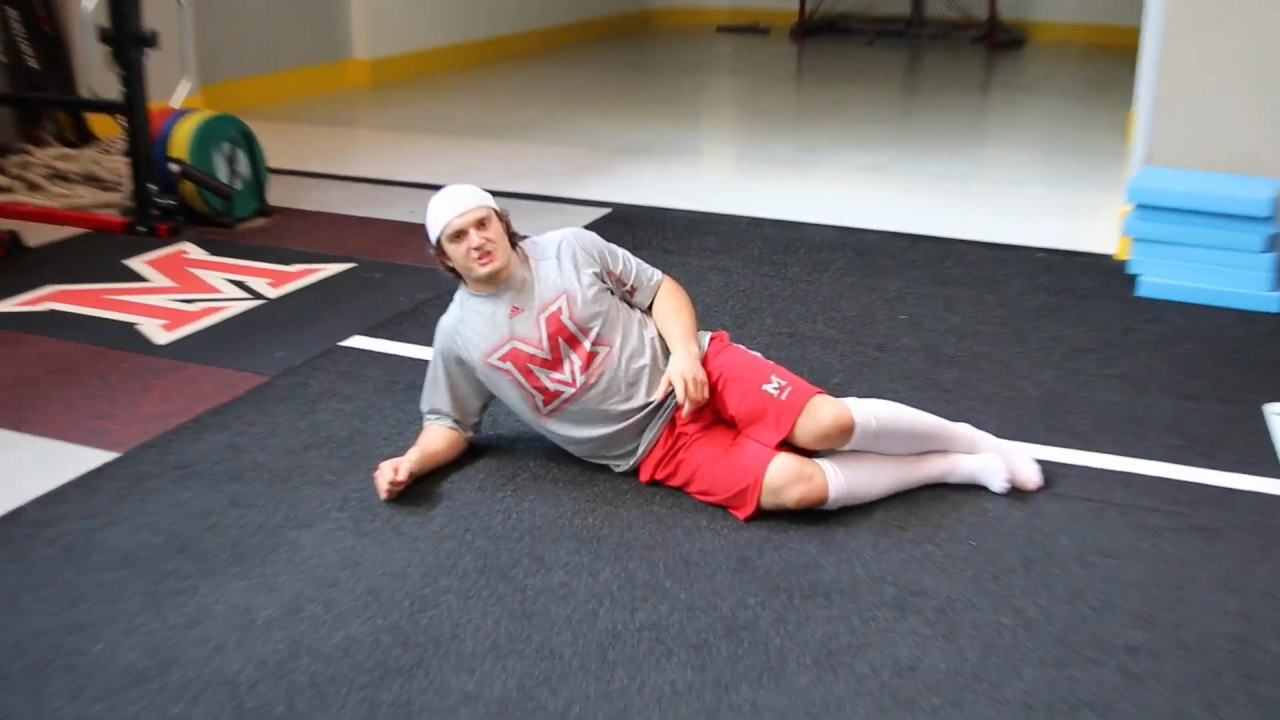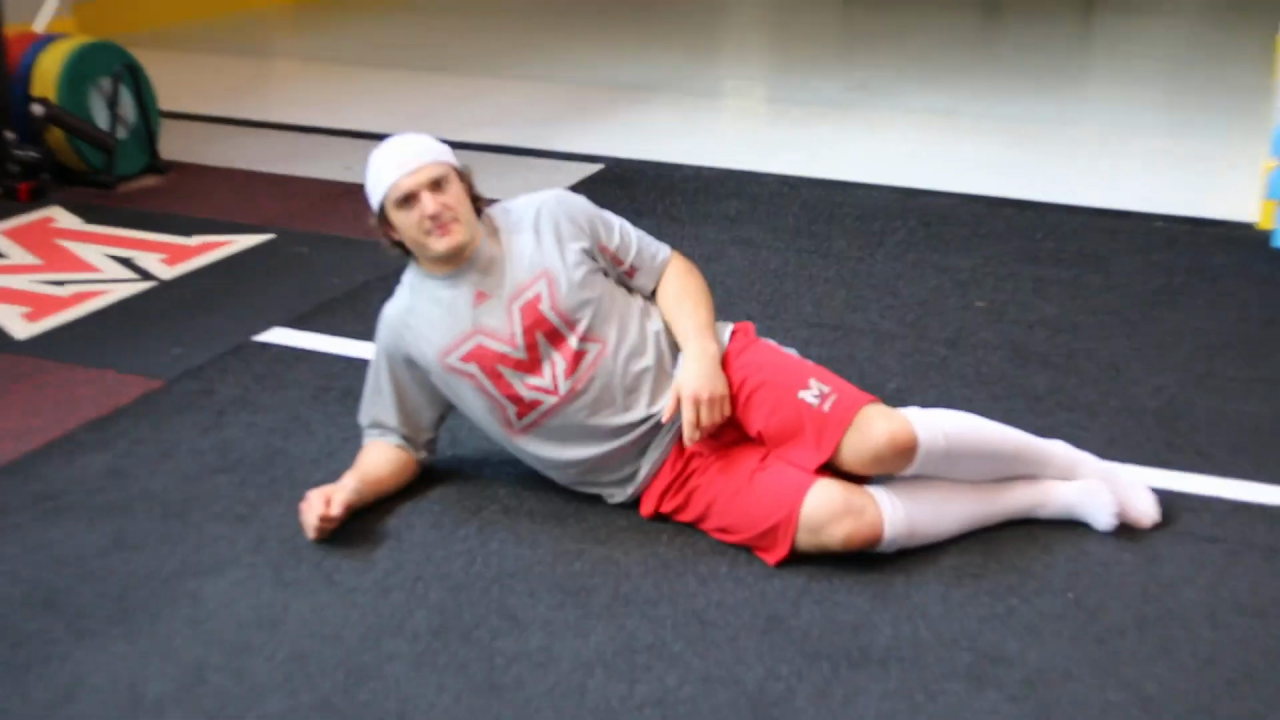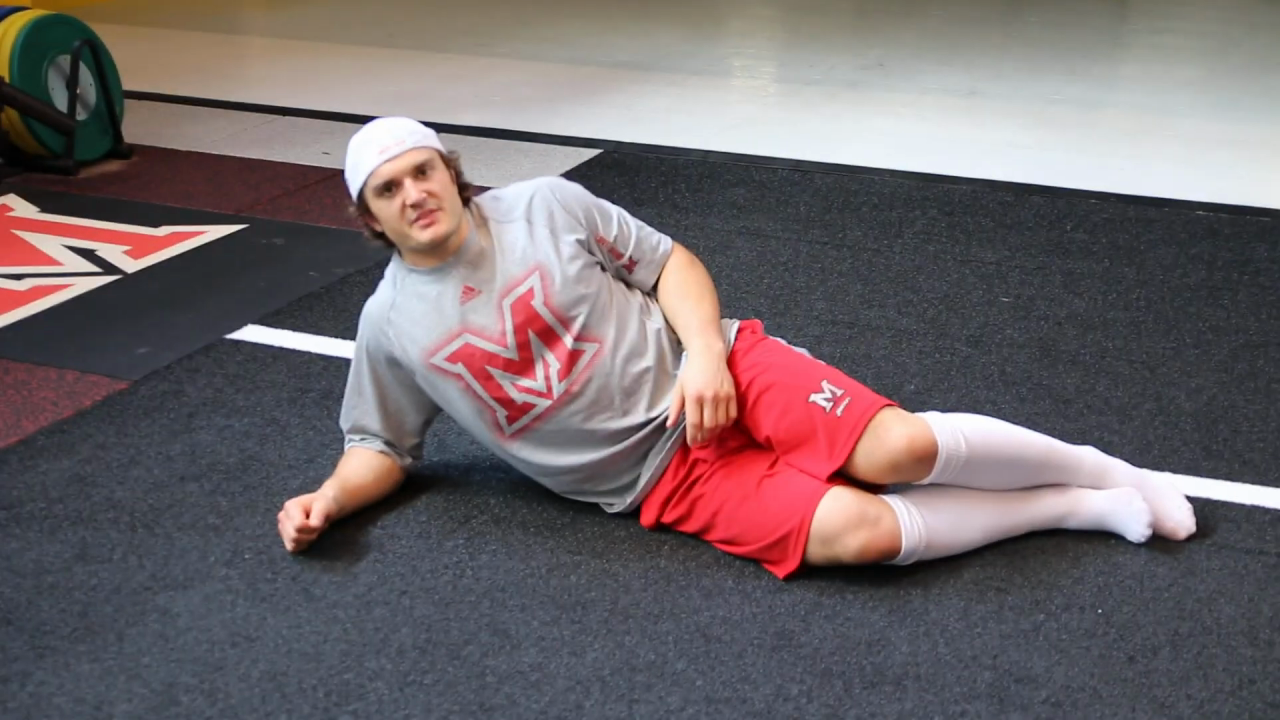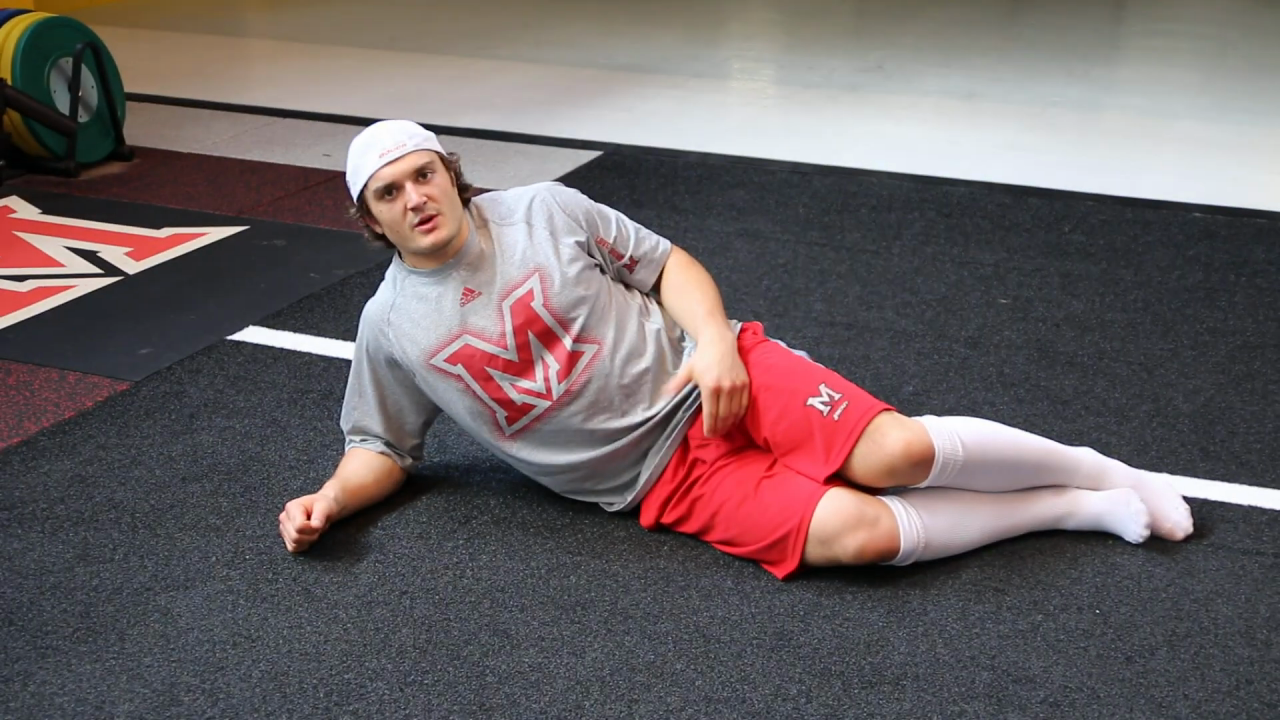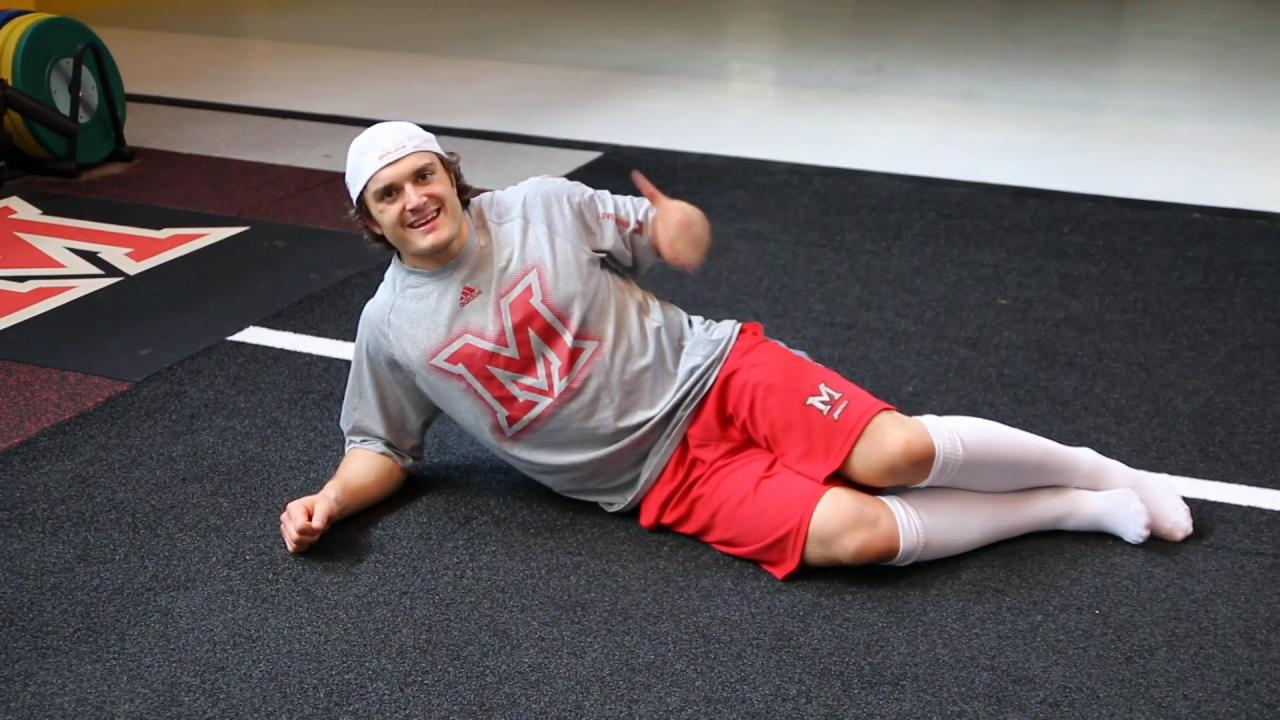
dt=0.3s
person 1, frame 1
left shoulder: (570, 248)
right shoulder: (458, 335)
left elbow: (662, 289)
right elbow: (449, 425)
left wrist: (686, 354)
right wrist: (408, 463)
left hip: (688, 375)
right hip: (653, 447)
left knee: (828, 424)
right knee: (799, 487)
left ankle: (975, 440)
right ankle: (962, 469)
person 1, frame 2
left shoulder: (551, 215)
right shoulder: (409, 327)
left elbow: (668, 269)
right elbow: (399, 441)
left wrist: (700, 356)
right wrist: (348, 491)
left hip: (706, 375)
right hip: (659, 474)
left knee: (882, 442)
right knee: (843, 522)
left ankle: (1071, 465)
right ankle: (1049, 501)
person 1, frame 3
left shoulder: (545, 204)
right shoulder: (390, 324)
left elbow: (670, 262)
right elbow: (379, 447)
left wrist: (705, 354)
left hip: (707, 378)
right hip: (661, 480)
left knee: (899, 448)
right knee: (860, 532)
person 1, frame 4
left shoulder: (544, 209)
right shoulder: (391, 327)
left elbow: (670, 266)
right elbow: (381, 447)
left wrist: (716, 338)
right wrist: (328, 500)
left hip: (713, 389)
right hip: (661, 478)
left knee: (896, 452)
right knee: (857, 535)
person 1, frame 5
left shoulder: (542, 204)
right shoulder: (389, 327)
left elbow: (676, 236)
right elbow: (383, 448)
left wrist: (681, 226)
left hip: (712, 373)
right hip: (665, 478)
left knee: (895, 452)
right knee: (856, 534)
